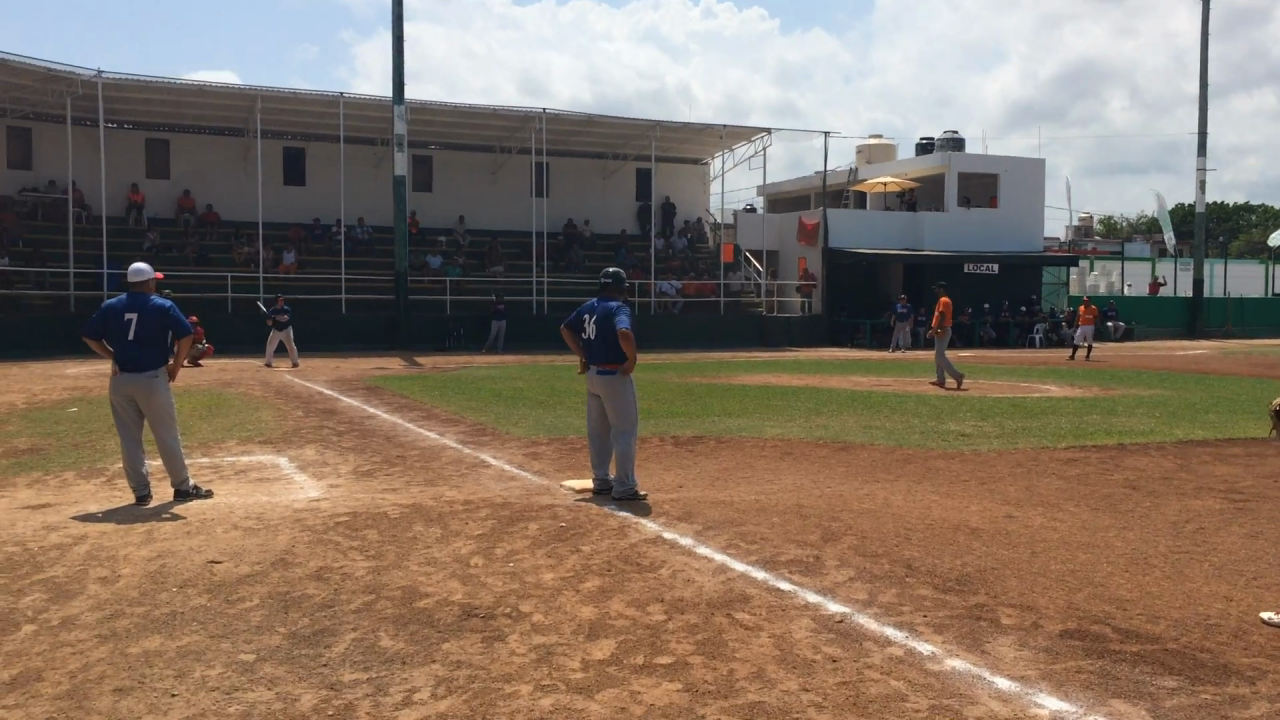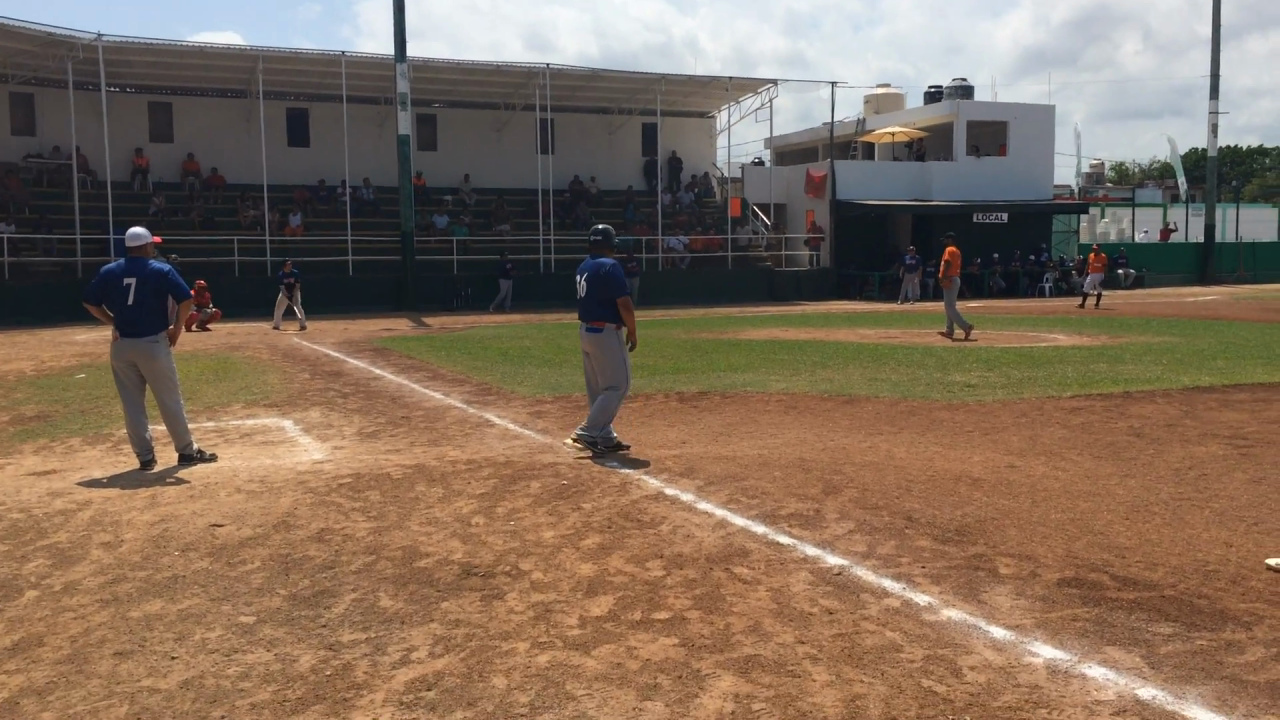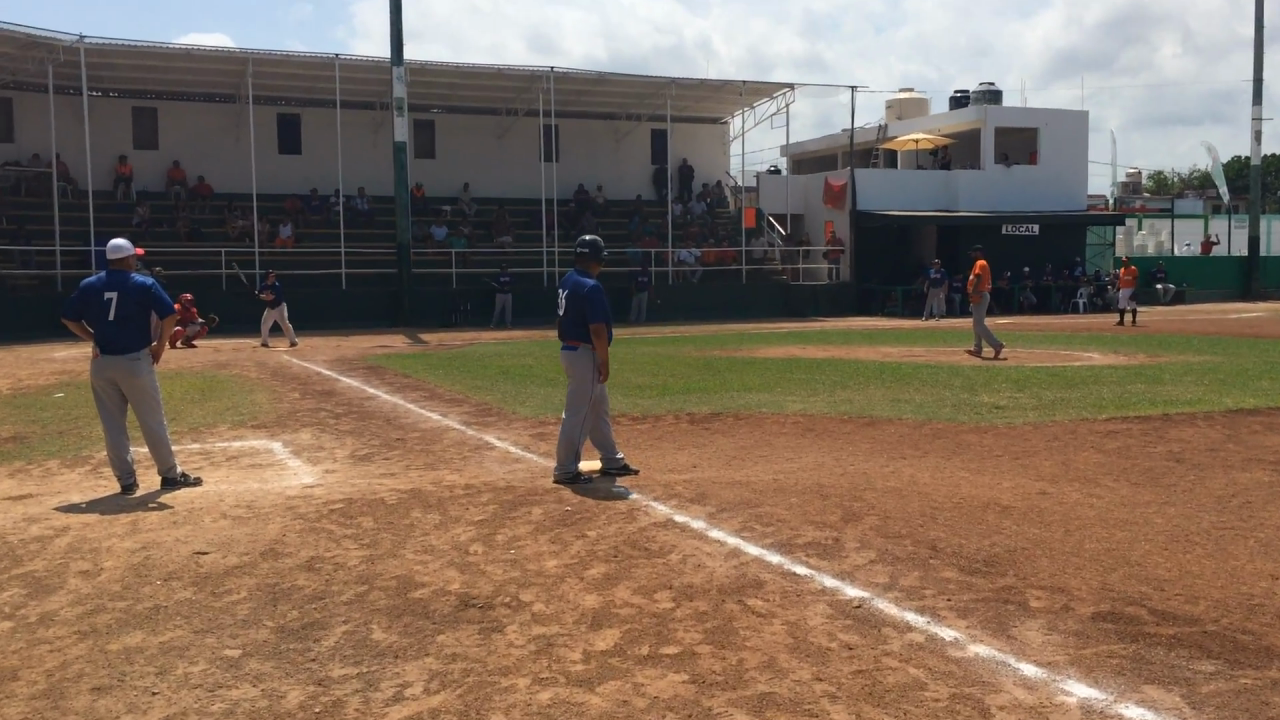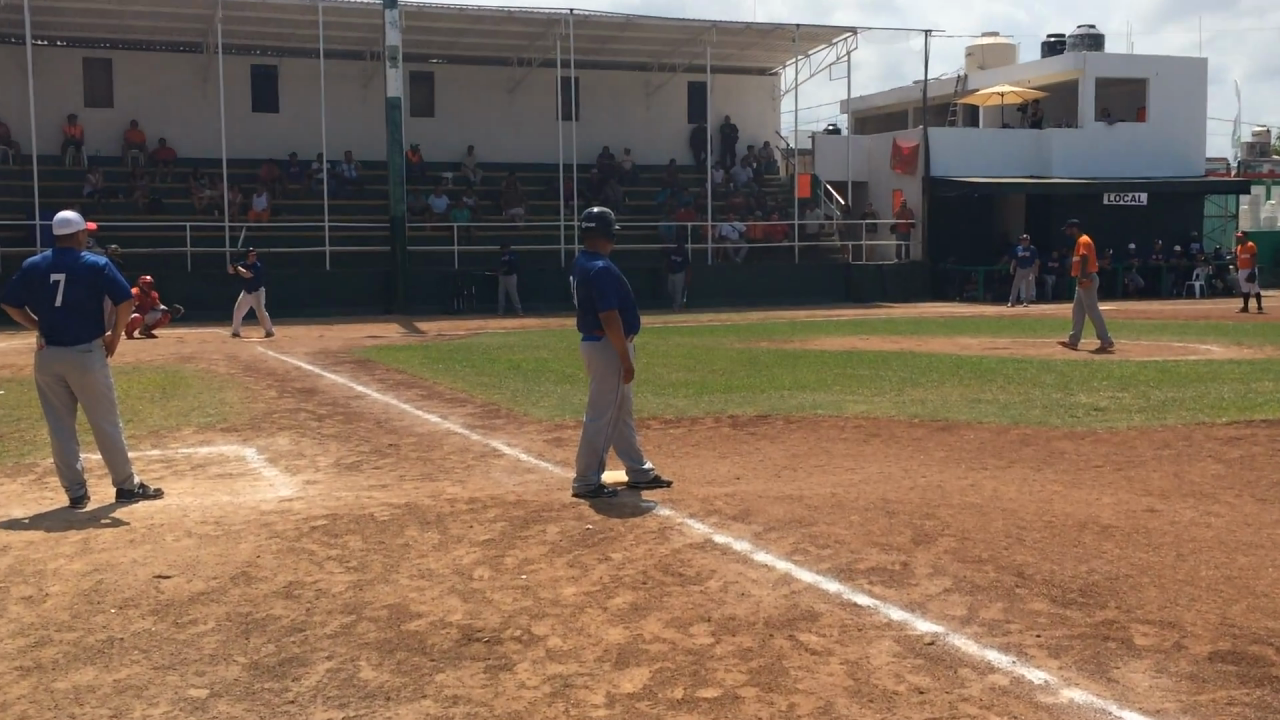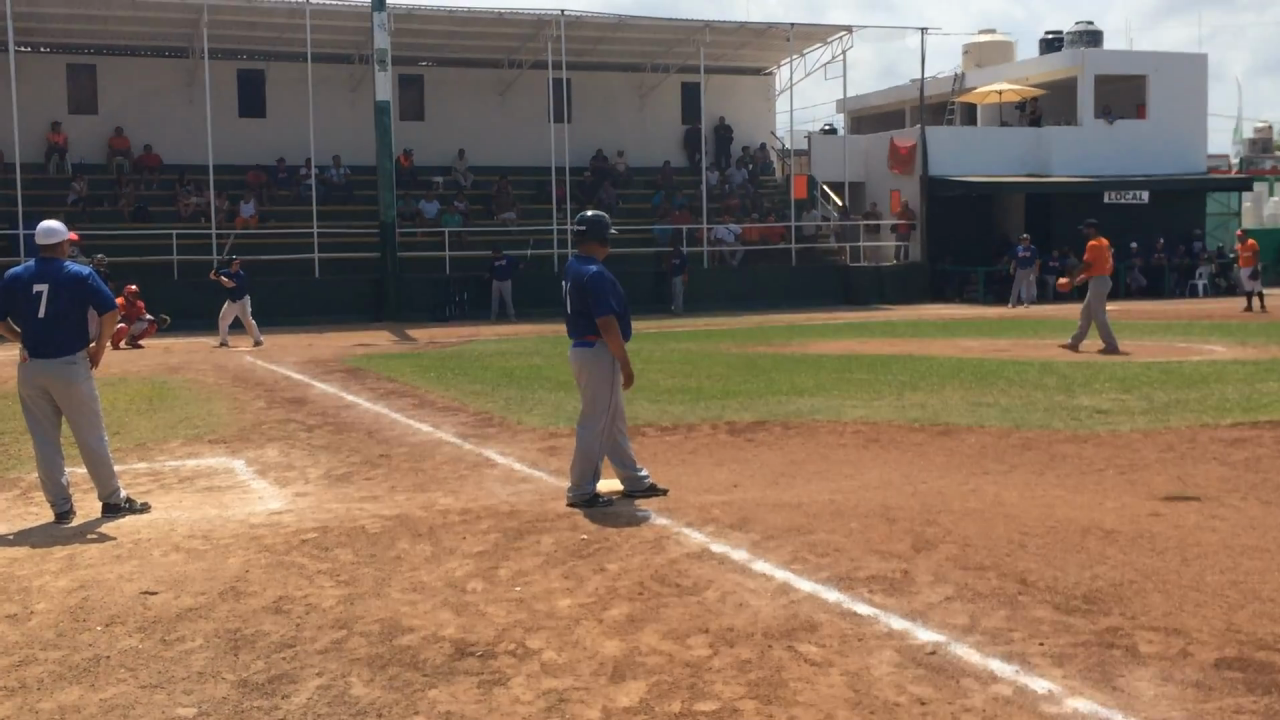
dt=0.7s
person 1, frame 1
left shoulder: (110, 306)
right shoulder: (163, 306)
left elbow: (89, 337)
right elbow: (186, 335)
left wrist: (114, 357)
right wrist: (176, 364)
left hip: (121, 380)
right hip: (152, 379)
left knee: (129, 439)
right knee: (167, 436)
left ankle: (141, 491)
right ankle: (182, 487)
person 1, frame 2
left shoulder: (108, 272)
right shoulder: (161, 270)
left elbow: (89, 302)
right elbow: (186, 299)
left wrist: (113, 323)
right wrist: (177, 328)
left hip: (121, 345)
right hip: (153, 343)
left knee: (132, 404)
right knee: (170, 401)
left ankle: (145, 456)
right ankle: (187, 451)
person 1, frame 3
left shoulder: (88, 286)
right shoulder: (144, 284)
left elbow: (68, 318)
right elbow: (169, 315)
left wrist: (93, 339)
right wrist: (160, 344)
left hip: (102, 363)
right hip: (135, 361)
left knee: (113, 425)
right knee: (152, 422)
left ankle: (126, 480)
right ankle: (170, 475)
person 1, frame 4
left shoulder: (33, 266)
right shoulder: (96, 264)
right elbow: (125, 300)
left wrist: (39, 328)
right wrist: (115, 335)
left hip: (47, 355)
right hip: (86, 353)
left knee: (60, 428)
right knee: (106, 424)
left ankle: (76, 492)
right ankle: (126, 485)
person 1, frame 5
right shoulder: (80, 274)
right elbow: (110, 311)
right wrist: (100, 347)
left hip: (31, 368)
right hip: (70, 365)
left knee: (44, 442)
right knee: (91, 437)
left ankle: (61, 507)
right ankle: (113, 500)
person 2, frame 1
left shoulder: (587, 308)
right shoulder: (619, 308)
left elbow: (565, 329)
right elbow: (625, 334)
left wrist: (581, 356)
right wrist: (632, 360)
left hip: (593, 375)
right hip: (615, 376)
left knee: (598, 431)
right knee: (624, 432)
left ankle: (601, 481)
right ankle: (624, 487)
person 2, frame 2
left shoulder: (583, 268)
right shoulder: (610, 266)
right elbow: (624, 304)
right wrist: (632, 332)
left hip: (587, 332)
right hip: (606, 333)
left knee: (598, 389)
right knee: (616, 387)
left ankle: (605, 438)
right ankle: (588, 433)
person 2, frame 3
left shoulder: (567, 280)
right shoulder: (590, 287)
right elbow: (597, 330)
right wrist: (604, 362)
left hip: (572, 350)
right hip: (585, 354)
left knee: (598, 409)
right knee: (577, 413)
left ankle: (612, 460)
right ankle: (565, 470)
person 2, frame 4
left shoulder: (582, 263)
right shoulder: (601, 269)
right elbow: (610, 318)
right wrist: (626, 358)
left hip: (597, 343)
right hip: (606, 347)
left knee: (621, 412)
right knee: (602, 415)
left ankle: (639, 472)
right ankle: (586, 482)
person 2, frame 5
left shoulder: (574, 267)
right shoulder: (594, 273)
right elbow: (607, 324)
left wrist: (618, 356)
right wrist: (625, 363)
left hip: (584, 348)
right hip: (597, 353)
left knee: (613, 419)
right knee: (595, 423)
left ankle: (635, 480)
right ankle: (581, 491)
